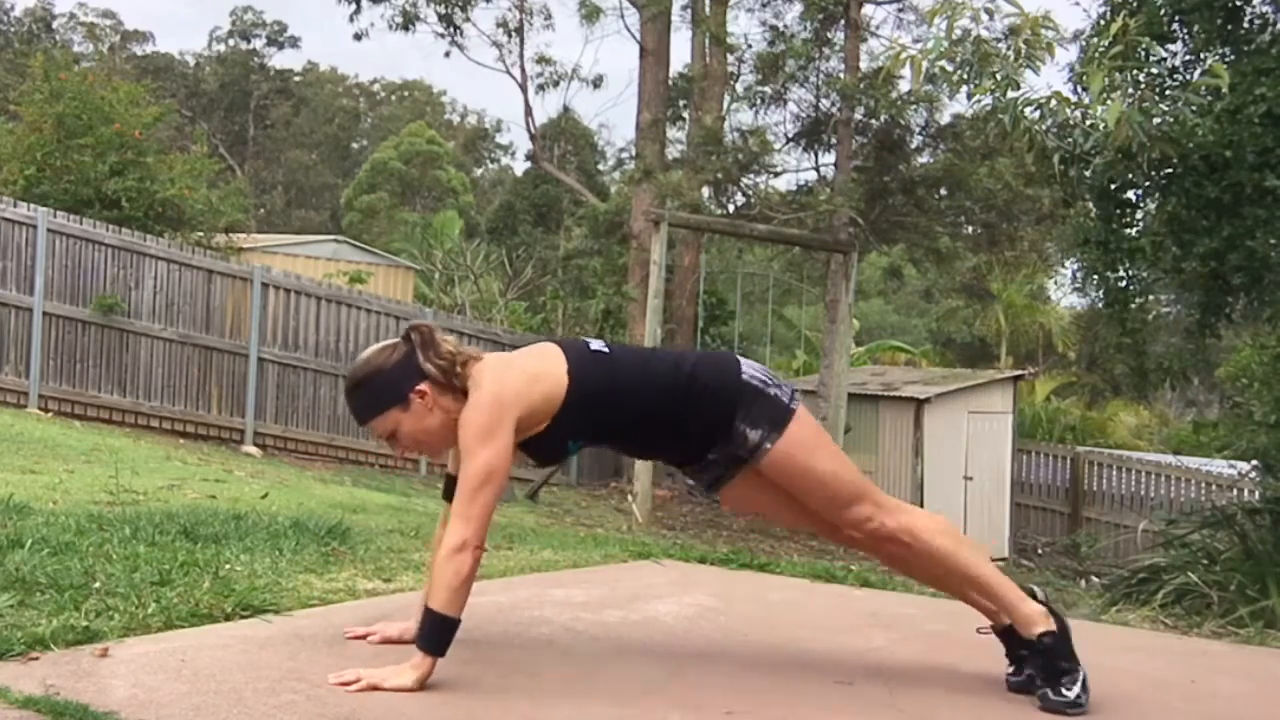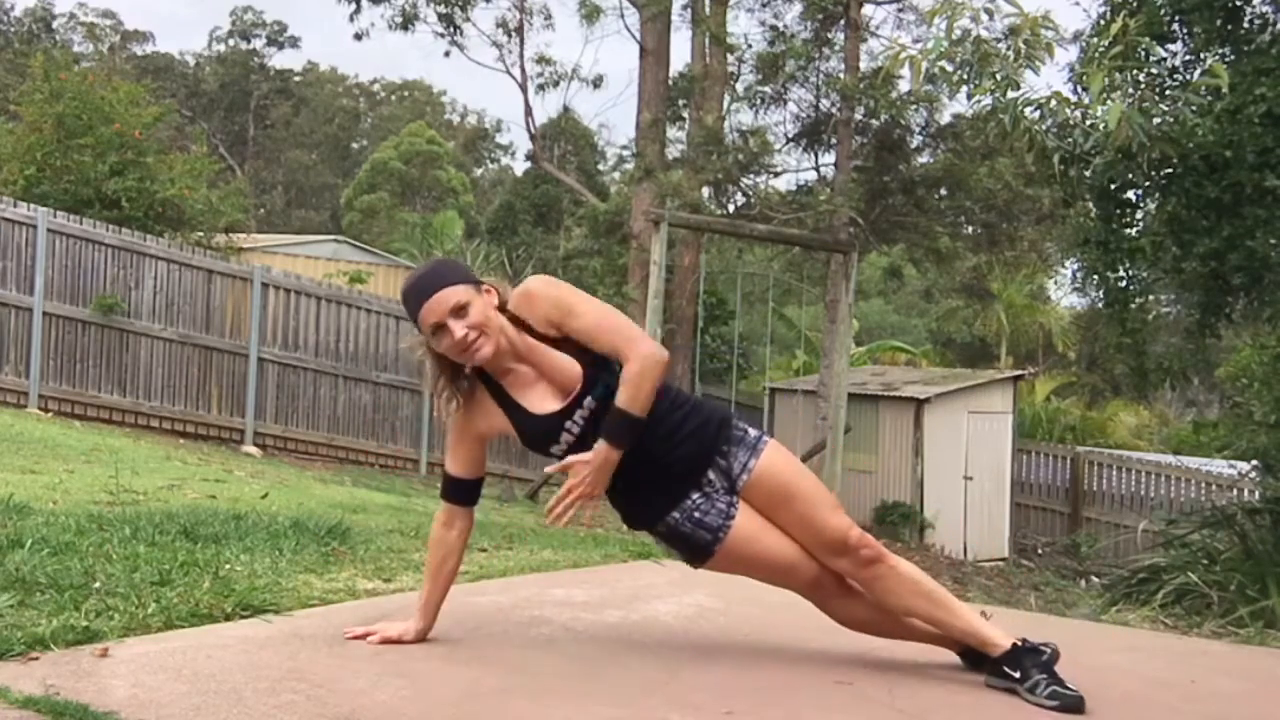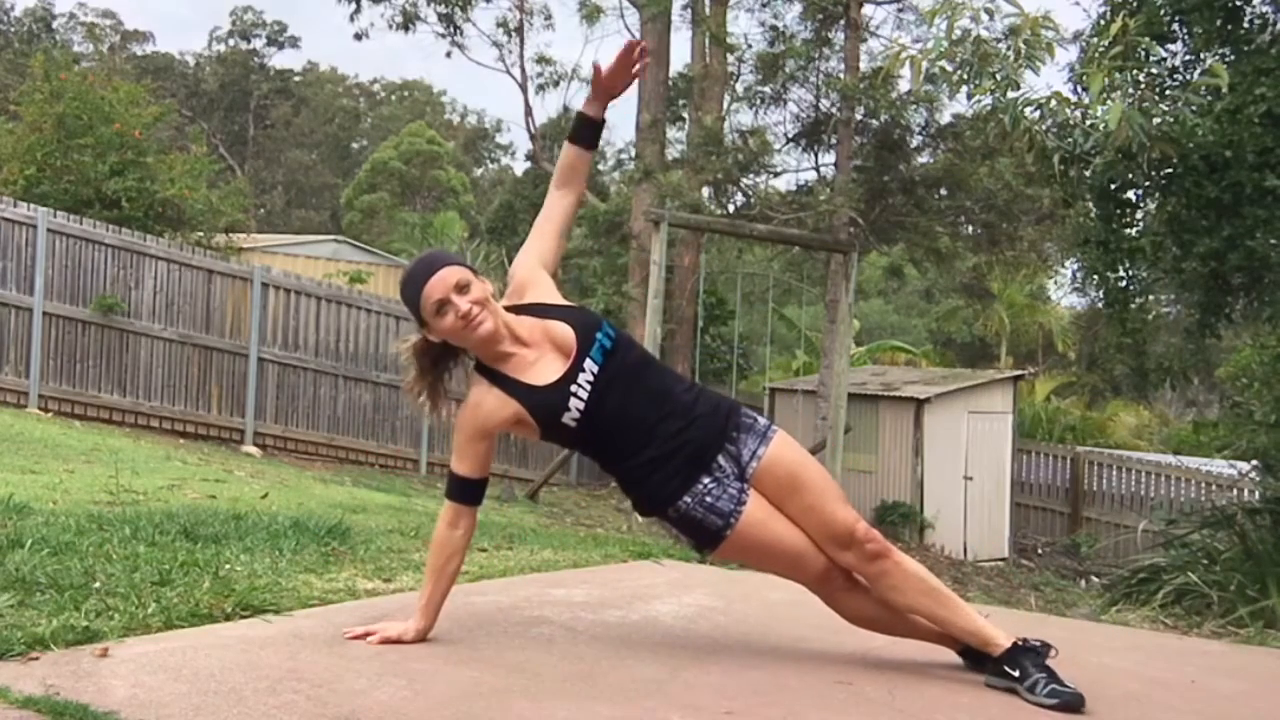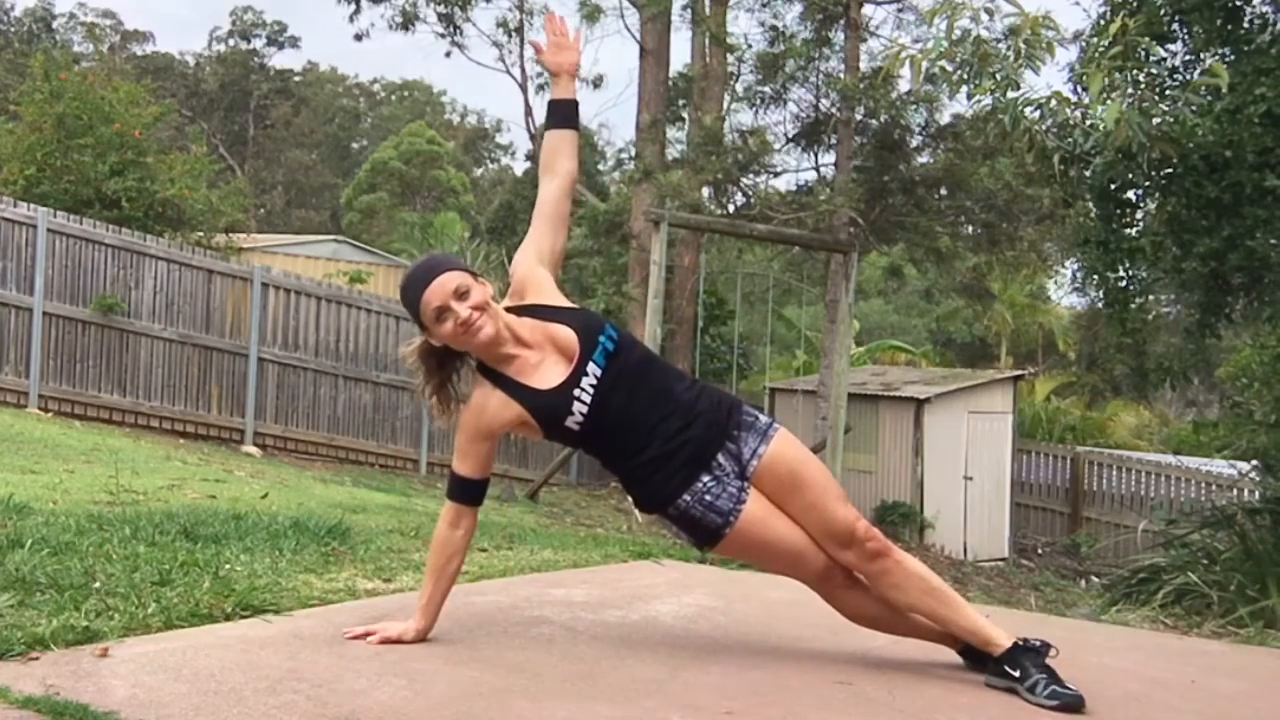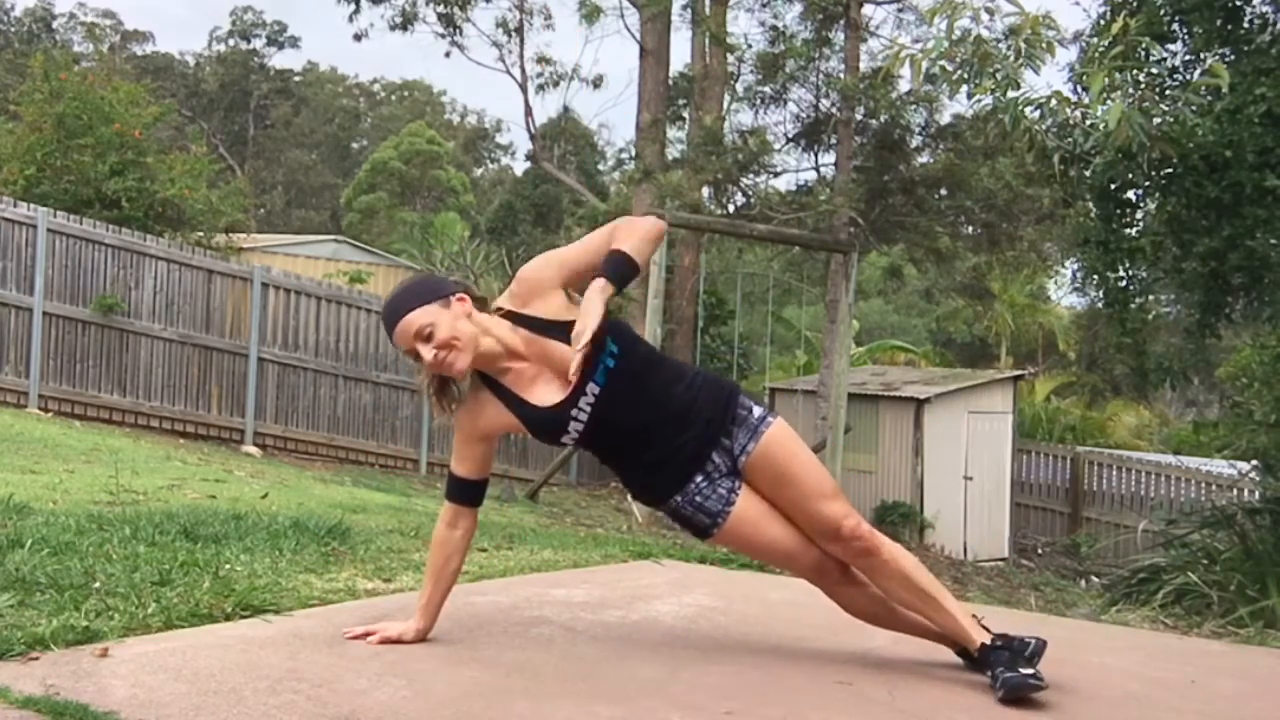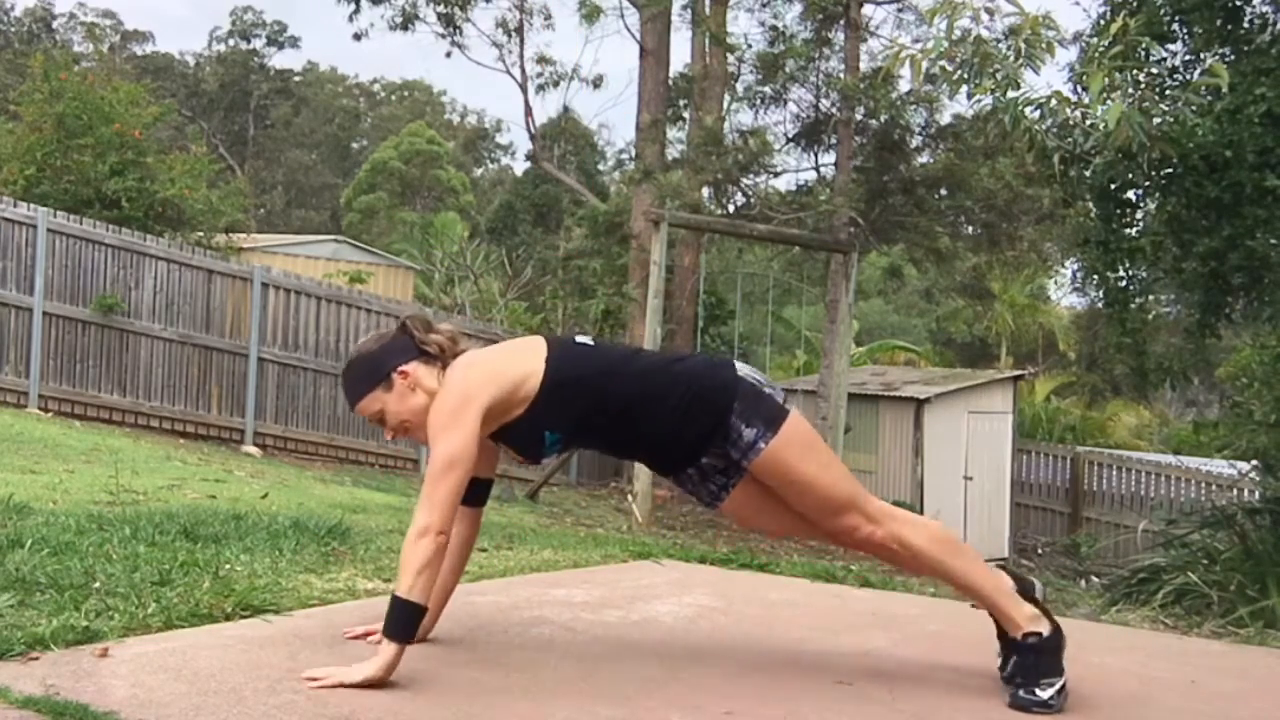
dt=0.5s
person 1, frame 1
left shoulder: (491, 397)
right shoulder: (467, 401)
left elbow: (465, 542)
right elbow: (456, 518)
right wrist: (421, 624)
left hip: (729, 400)
right hip: (694, 444)
left knee: (874, 518)
right knee: (844, 531)
left ankle: (1037, 627)
right ankle: (1015, 626)
person 1, frame 2
left shoulder: (537, 301)
right shoulder: (473, 407)
left elbow: (649, 354)
right elbow: (454, 512)
left wrist: (608, 450)
right wrist: (421, 620)
left hip: (716, 441)
right hip: (669, 501)
left knee: (851, 549)
right knee: (827, 585)
left ankle: (1003, 648)
right ankle: (985, 652)
person 1, frame 3
left shoulder: (527, 284)
right shoulder: (487, 408)
left elbow: (564, 191)
right elbow: (458, 516)
left wrist: (598, 97)
right wrist: (421, 621)
left hip: (725, 428)
right hip: (684, 488)
left knee: (859, 544)
right knee: (832, 579)
left ankle: (1003, 649)
right ankle: (980, 649)
person 1, frame 4
left shoulder: (529, 285)
right shoulder: (489, 409)
left elbow: (556, 183)
right elbow: (459, 516)
left wrist: (564, 82)
right wrist: (420, 621)
left hip: (726, 425)
right hip: (685, 486)
left knee: (860, 543)
right knee: (831, 575)
left ankle: (1002, 648)
right ankle: (982, 649)
person 1, frame 5
left shoulder: (537, 287)
right shoulder: (481, 409)
left elbow: (643, 229)
right elbow: (457, 512)
left wrist: (594, 296)
right wrist: (420, 620)
left hip: (724, 414)
right hip: (679, 482)
left knee: (849, 534)
right knee: (830, 569)
left ankle: (985, 643)
right ankle: (973, 643)
person 1, frame 6
left shoulder: (463, 384)
right shoulder: (472, 417)
left elbow: (429, 531)
right elbow: (460, 521)
left wrist: (388, 653)
right wrist: (420, 624)
left hip: (722, 402)
right hip: (691, 456)
left knee: (864, 520)
right knee: (843, 533)
left ankle: (1026, 625)
right ankle: (1003, 592)
